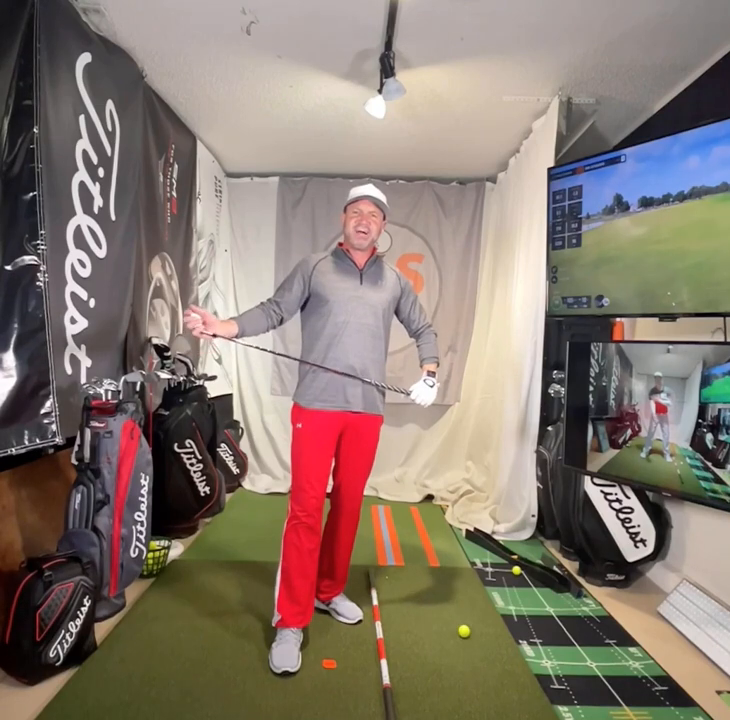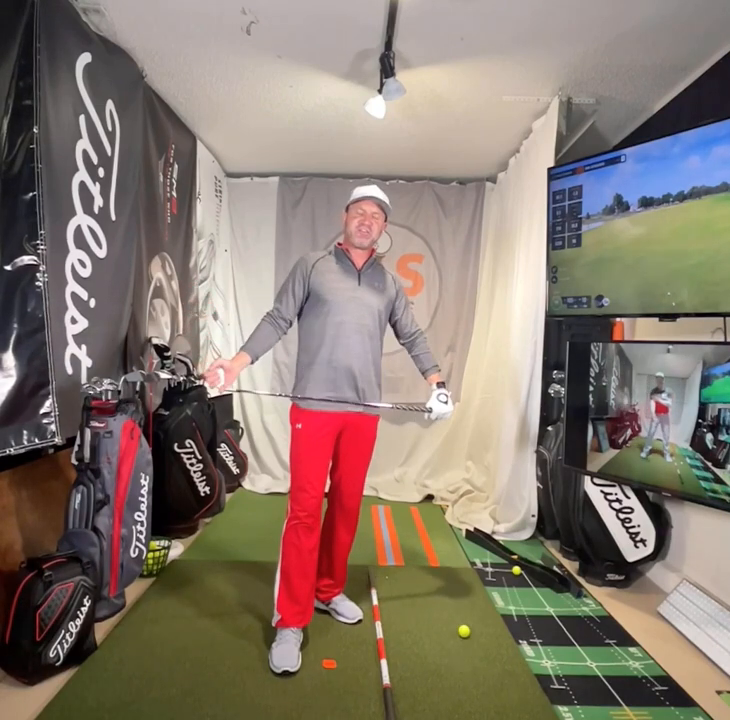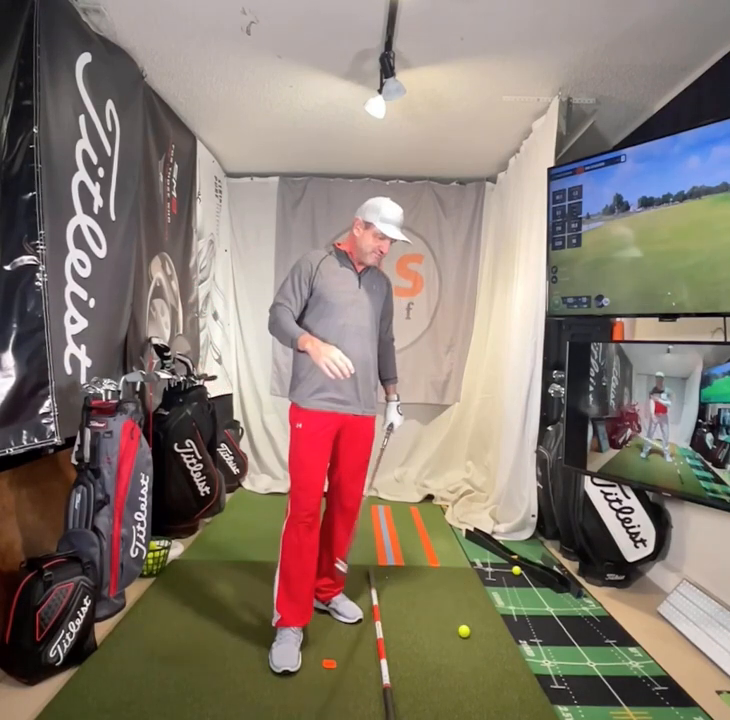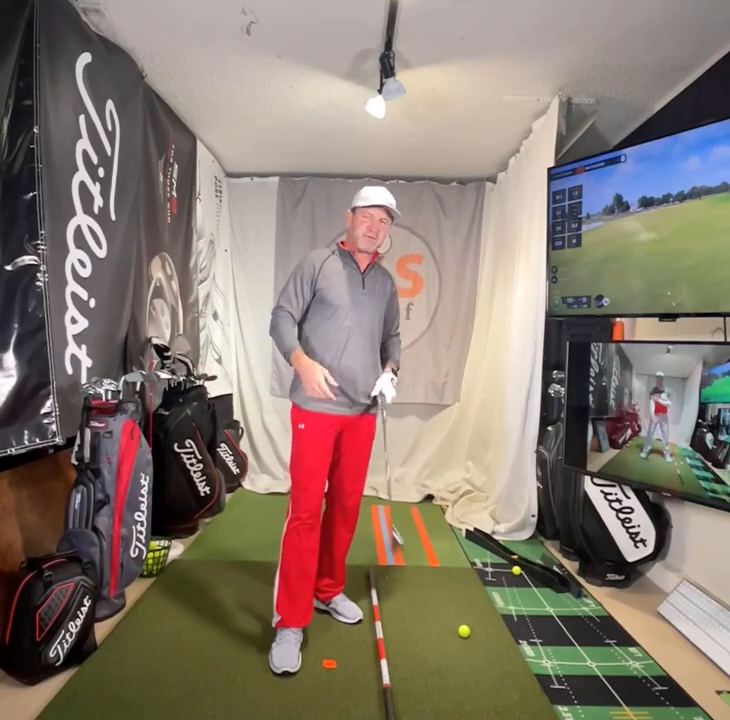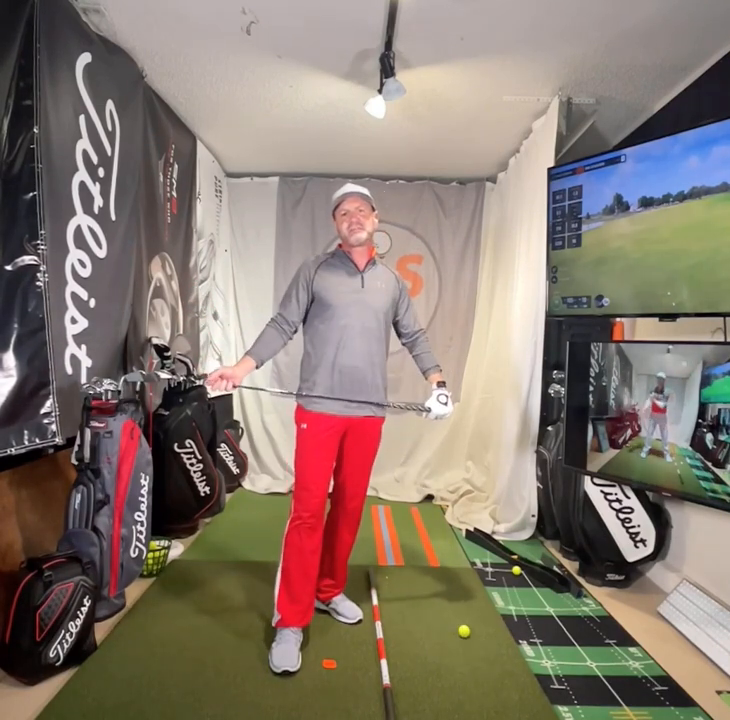
dt=1s
person 1, frame 1
left shoulder: (394, 281)
right shoulder: (313, 268)
left elbow: (422, 329)
right elbow: (274, 311)
left wrist: (429, 373)
right wrist: (223, 326)
left hip: (367, 411)
right hip: (315, 407)
left knee: (349, 504)
right knee: (305, 509)
left ankle: (330, 591)
right ankle: (290, 622)
person 1, frame 2
left shoulder: (390, 283)
right shoulder: (311, 266)
left elbow: (412, 336)
right elbow: (278, 320)
left wrist: (437, 383)
right wrist: (238, 361)
left hip: (365, 411)
right hip: (314, 406)
left knee: (347, 504)
right knee: (305, 509)
left ankle: (329, 590)
right ankle: (290, 621)
person 1, frame 3
left shoulder: (382, 284)
right shoulder: (313, 265)
right elbow: (280, 314)
left wrist: (392, 395)
right wrist: (312, 344)
left hip: (362, 411)
right hip: (314, 406)
left knee: (347, 504)
right knee: (304, 508)
left ankle: (328, 591)
right ankle: (290, 621)
person 1, frame 4
left shoulder: (386, 282)
right shoulder: (316, 265)
right elbow: (282, 319)
left wrist: (389, 370)
right wrist: (302, 362)
left hip: (361, 410)
right hip: (315, 407)
left knee: (346, 505)
right knee: (305, 509)
left ankle: (328, 590)
right ankle: (290, 621)
person 1, frame 5
left shoulder: (392, 281)
right shoulder: (314, 270)
left elbow: (413, 335)
right elbow: (282, 325)
left wrist: (436, 381)
right wrist: (243, 366)
left hip: (369, 413)
right hip: (318, 409)
left knee: (350, 505)
right knee: (307, 510)
left ankle: (329, 591)
right ankle: (290, 621)
